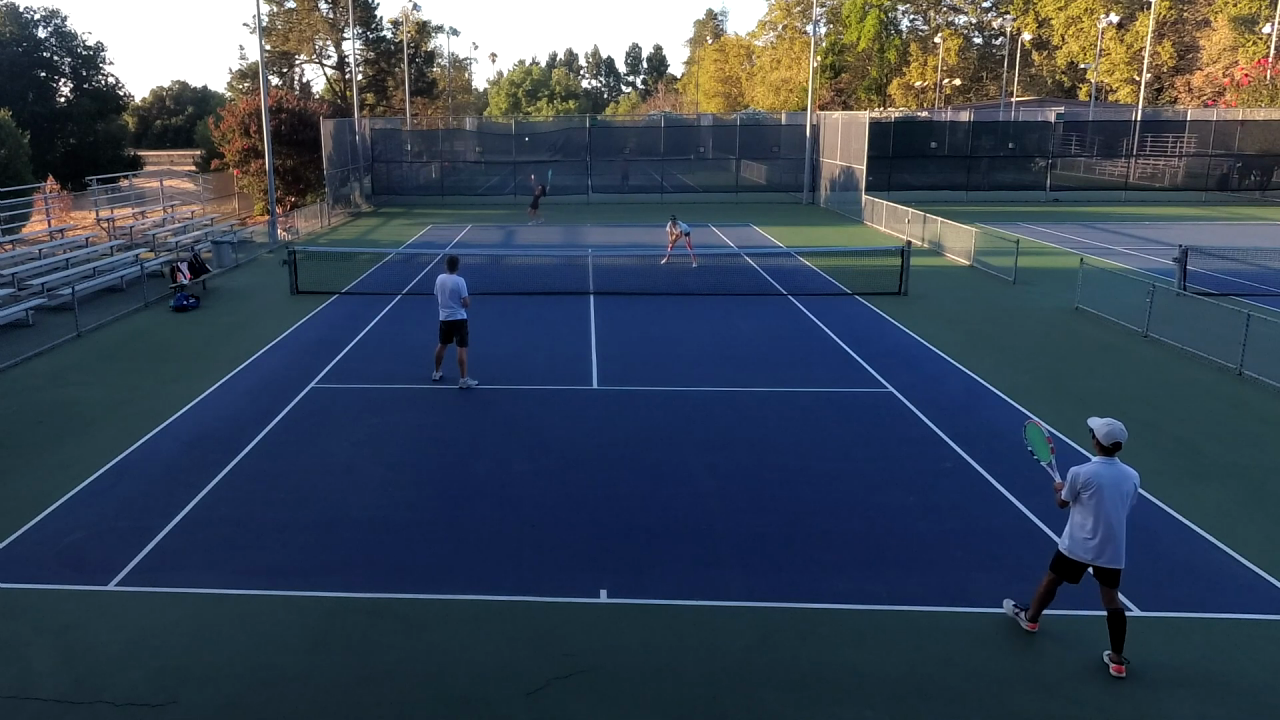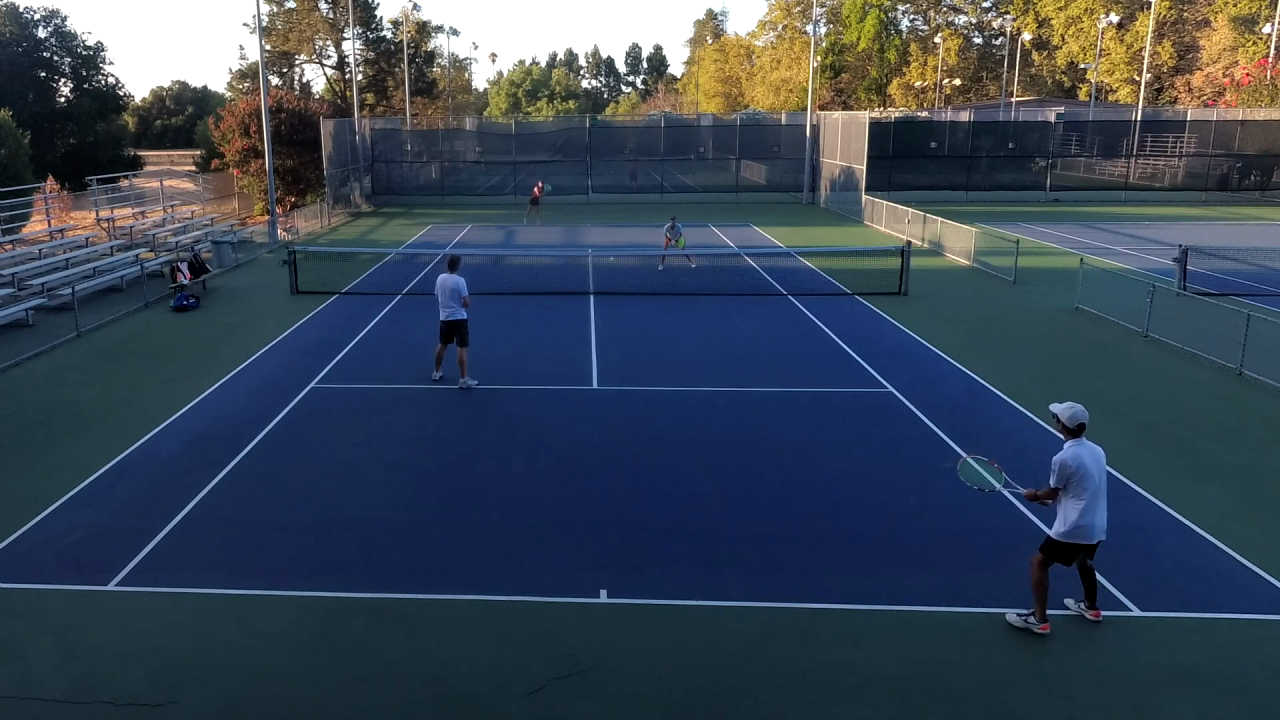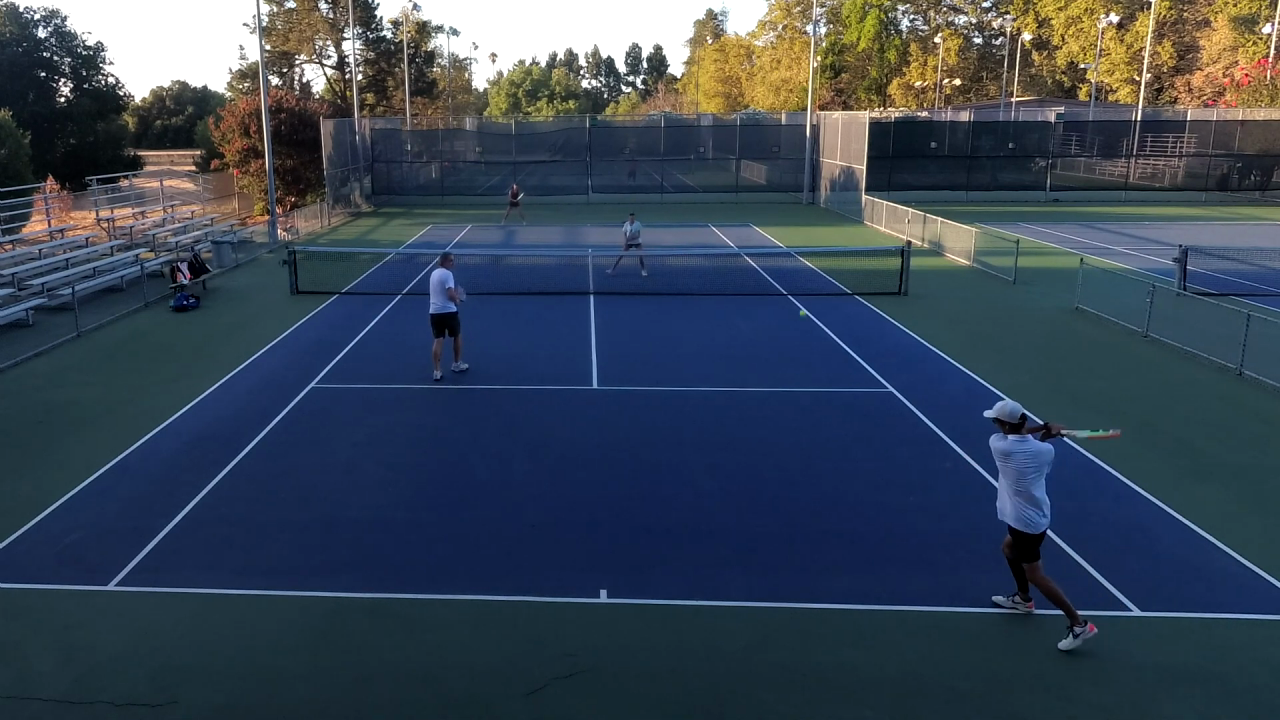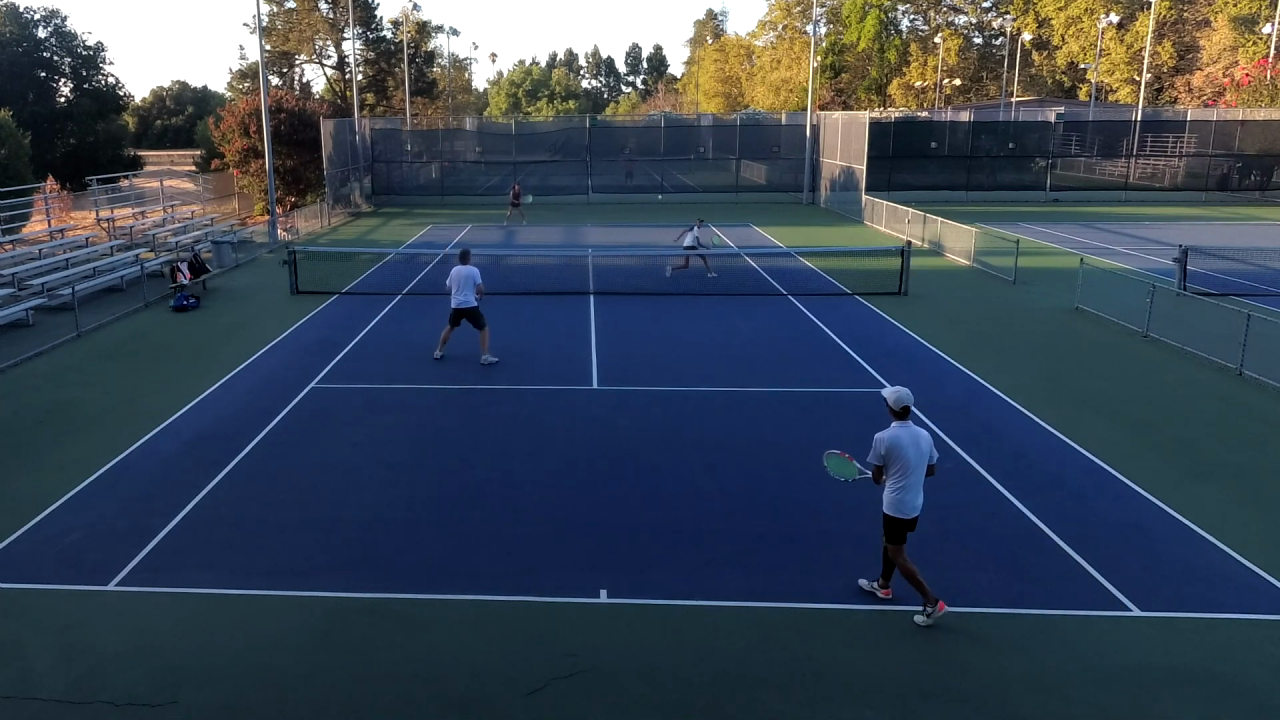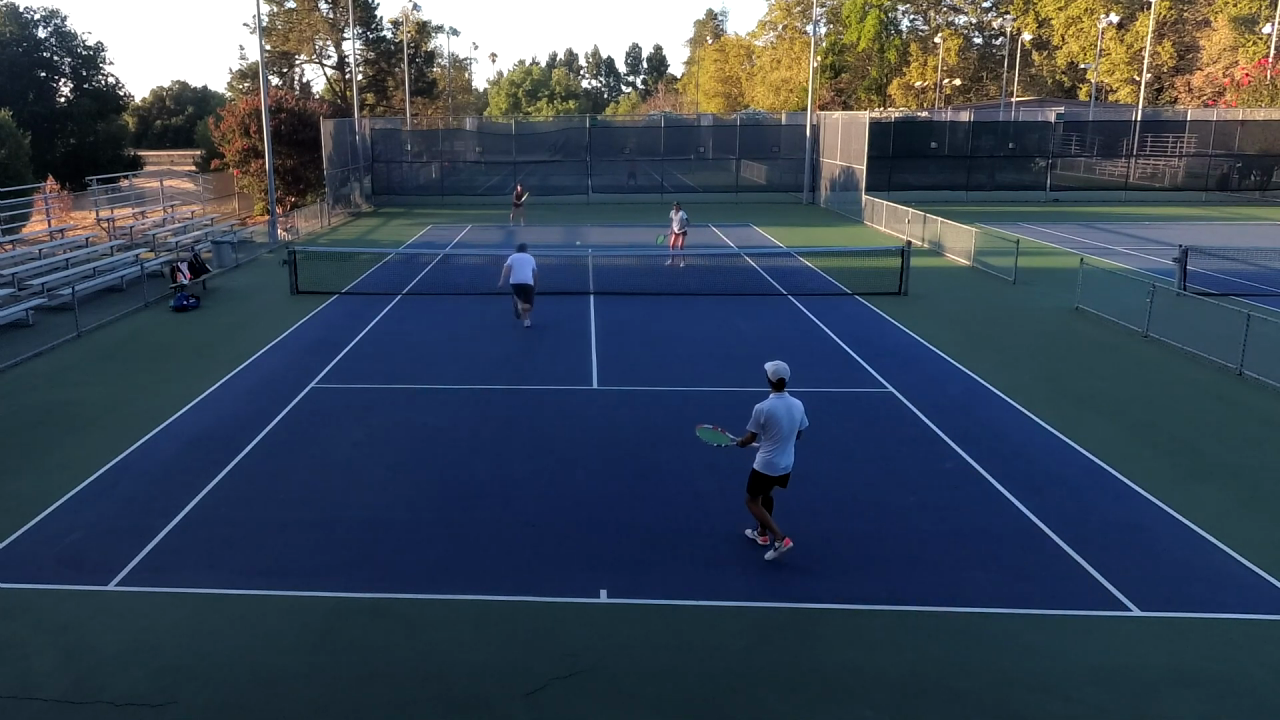
dt=1s
person 1, frame 1
left shoulder: (1080, 473)
right shoulder: (1132, 477)
left elbow: (1063, 503)
left wrist: (1060, 489)
left hip: (1078, 546)
right hip: (1113, 549)
left knee: (1051, 582)
right knee: (1112, 599)
left ankle: (1030, 618)
right ankle: (1117, 659)
person 1, frame 2
left shoulder: (1063, 459)
right shoulder: (1098, 452)
left elbow: (1052, 493)
left wrist: (1034, 495)
right wrist: (1057, 497)
left hip: (1072, 528)
right hip: (1096, 526)
left knee: (1039, 564)
right knee: (1084, 561)
left ankle: (1039, 618)
right ankle: (1091, 607)
person 1, frame 3
left shoulder: (1000, 445)
right shoulder: (1046, 450)
left elbow: (1012, 435)
left wrist: (1042, 428)
left hip: (1022, 520)
right hip: (1038, 516)
left knee: (1035, 575)
right knee: (1009, 548)
left ankle: (1079, 624)
right ankle: (1023, 598)
person 1, frame 4
left shoulder: (883, 438)
right shoulder: (924, 435)
left elbow: (877, 475)
right elbow: (931, 470)
left wrist: (881, 479)
left hip: (895, 505)
right hip: (914, 503)
left knee: (897, 556)
right knee: (889, 541)
left ankle: (933, 603)
right ankle: (883, 585)
person 1, frame 5
left shoulder: (762, 408)
right shoulder: (798, 405)
left elbow: (751, 438)
right elbow: (798, 434)
left wrist: (742, 442)
left hip: (766, 465)
right hip: (786, 464)
left knee: (752, 502)
right knee: (766, 496)
left ankle: (780, 539)
right ankle: (762, 533)
